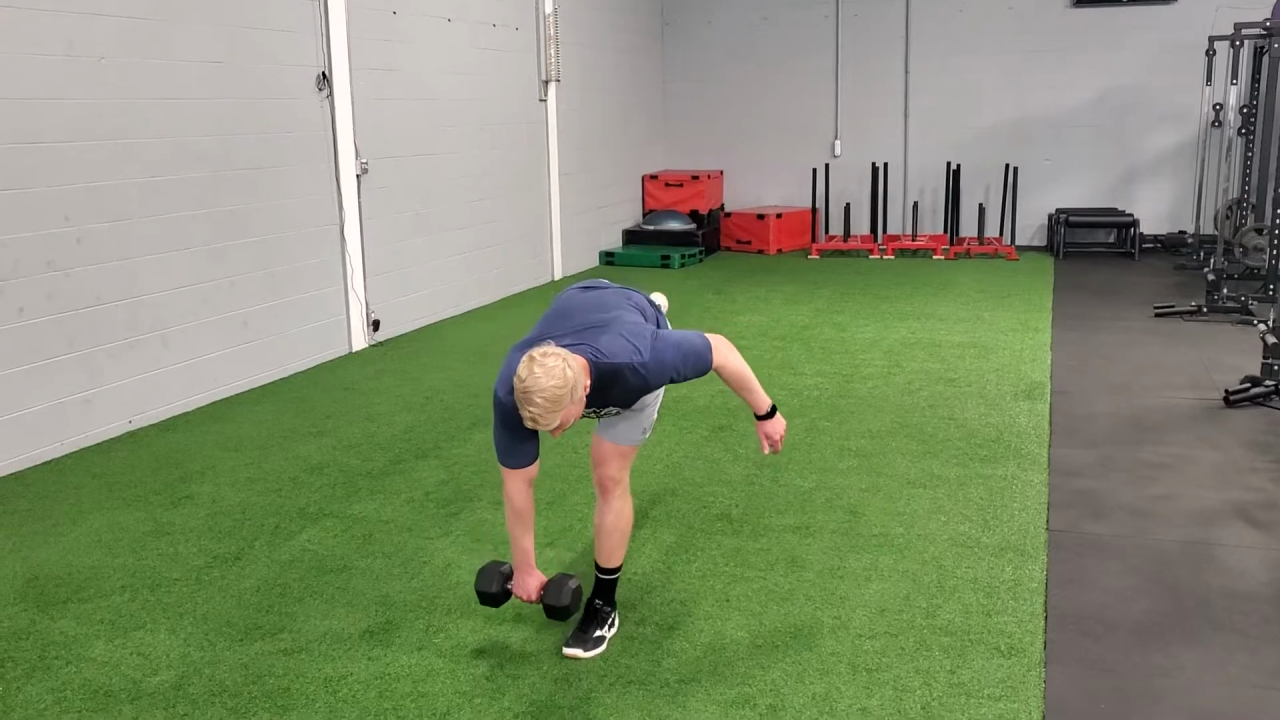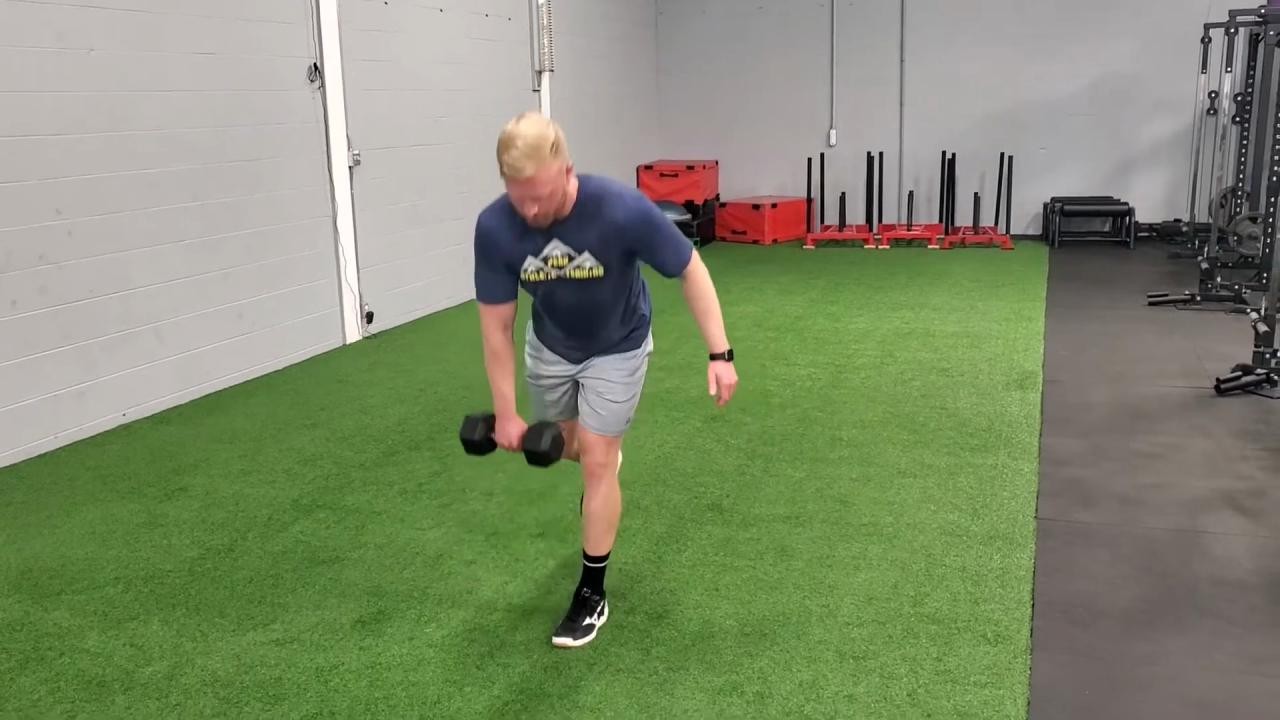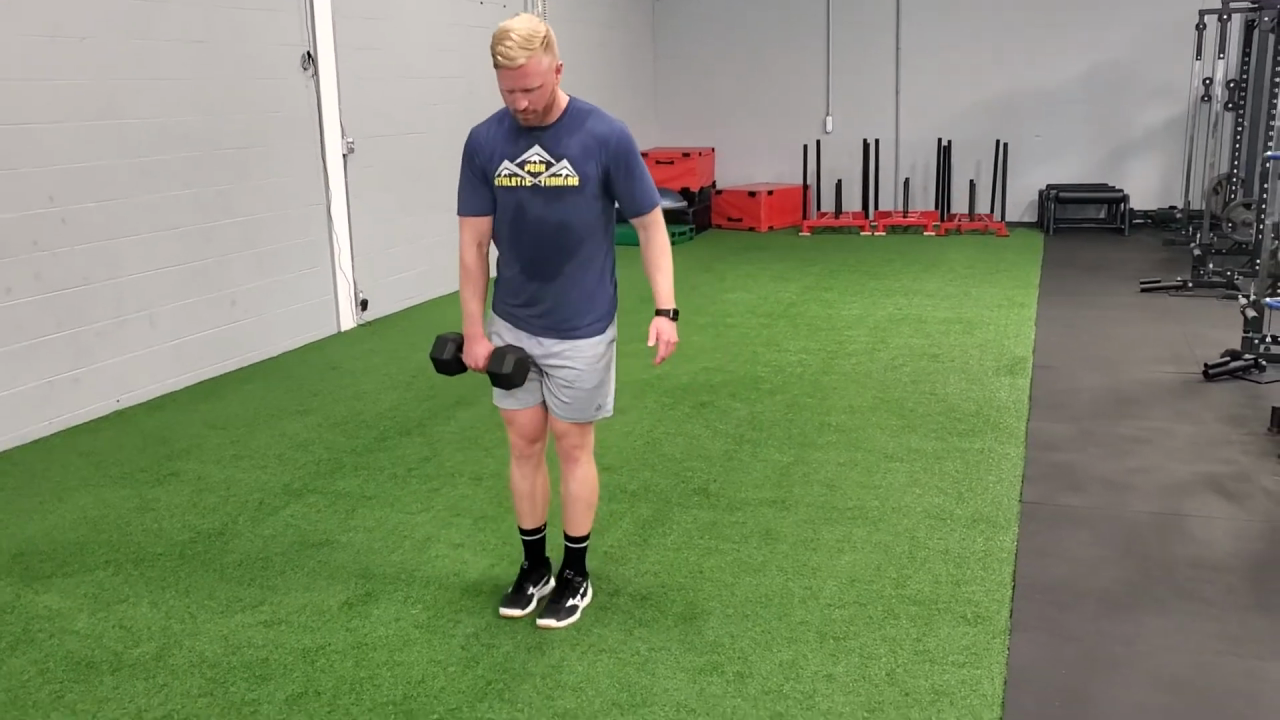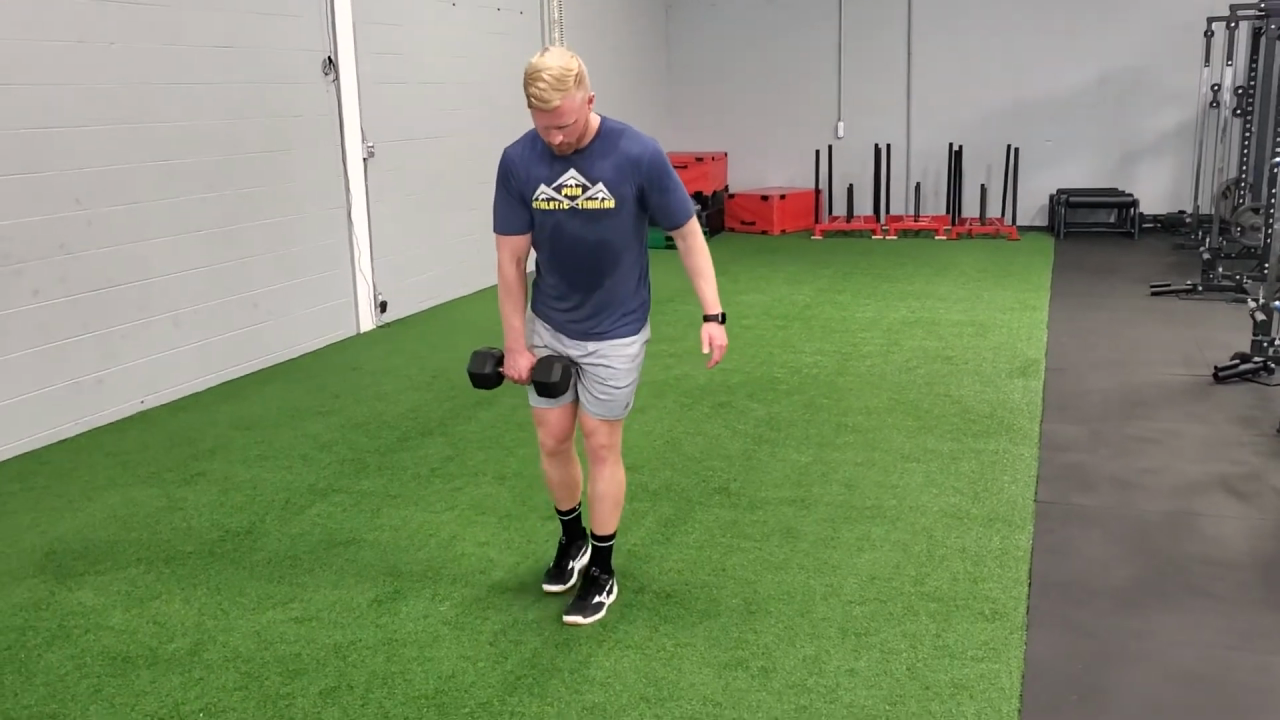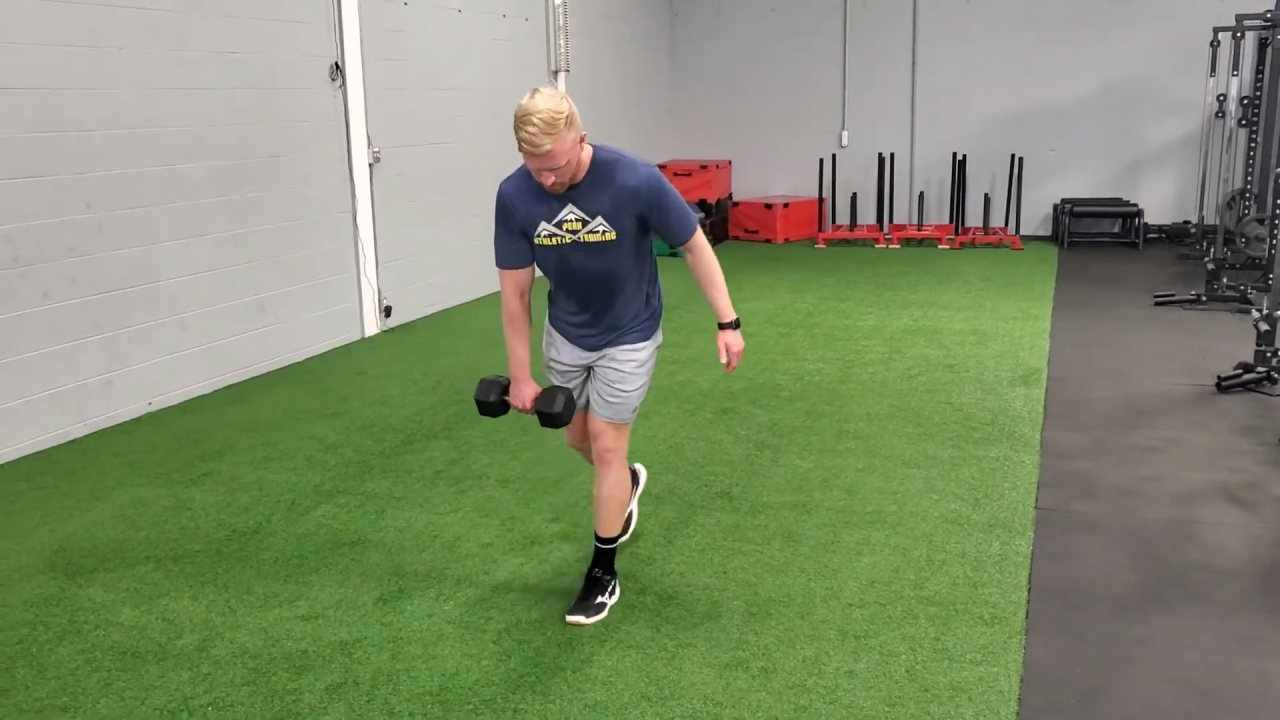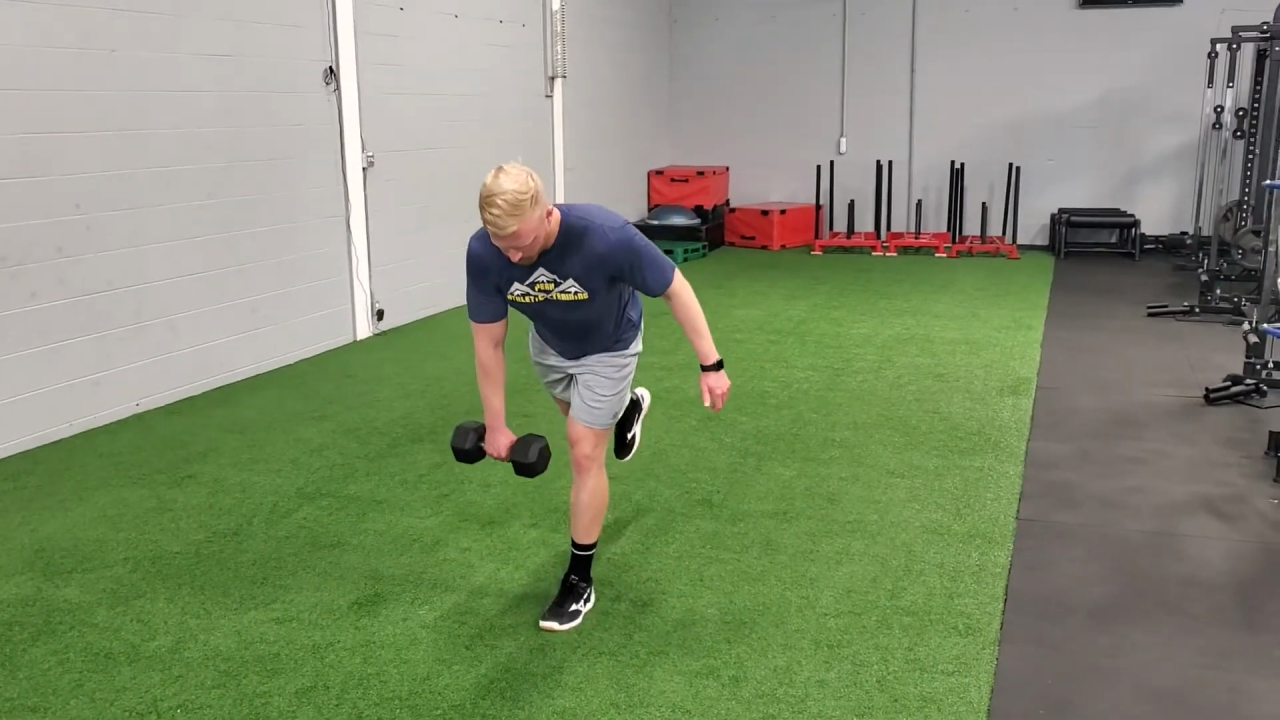
dt=0.7s
person 1, frame 1
left shoulder: (638, 363)
right shoulder: (513, 392)
left elbow: (719, 348)
right elbow: (518, 484)
left wrist: (765, 412)
right wrist: (524, 569)
left knee: (609, 475)
left ankle: (603, 603)
person 1, frame 2
left shoulder: (622, 210)
right shoulder: (494, 227)
left elbow: (690, 269)
right elbow: (496, 325)
left wrist: (720, 354)
right wrist: (506, 414)
left hip: (616, 348)
right hip: (551, 347)
left knee: (596, 462)
right knee: (562, 446)
left ankle: (592, 593)
right ankle: (604, 449)
person 1, frame 3
left shoulder: (605, 137)
right shoulder: (484, 142)
left elbow: (650, 225)
right elbow: (474, 243)
left wrist: (665, 310)
right wrist: (474, 331)
left hip: (581, 328)
right hip: (512, 325)
left knee: (572, 447)
right knee: (524, 444)
left ankle: (575, 575)
right ankle: (535, 567)
person 1, frame 4
left shoulder: (638, 155)
right shoulder: (517, 161)
left elbow: (687, 233)
right elbow: (511, 259)
left wrist: (712, 314)
right wrist: (515, 345)
left hip: (615, 330)
right hip: (549, 326)
left knee: (601, 446)
right knee: (552, 441)
left ankle: (601, 571)
right ankle: (571, 539)
person 1, frame 5
left shoulder: (636, 181)
right shoulder: (514, 195)
left elbow: (693, 244)
right elbow: (514, 291)
left wrist: (727, 321)
right wrist: (520, 375)
left hip: (627, 335)
right hip: (565, 334)
left knee: (606, 446)
right knee: (579, 439)
left ankle: (603, 574)
right ankle: (628, 482)
person 1, frame 6
left shoulder: (605, 236)
right shoulder: (483, 252)
left elbow: (674, 289)
right elbow: (489, 342)
left wrist: (710, 364)
right wrist: (495, 424)
left hip: (607, 346)
right hip: (549, 344)
left knee: (584, 452)
right knee: (578, 421)
left ankle: (579, 580)
right ankle: (626, 408)
